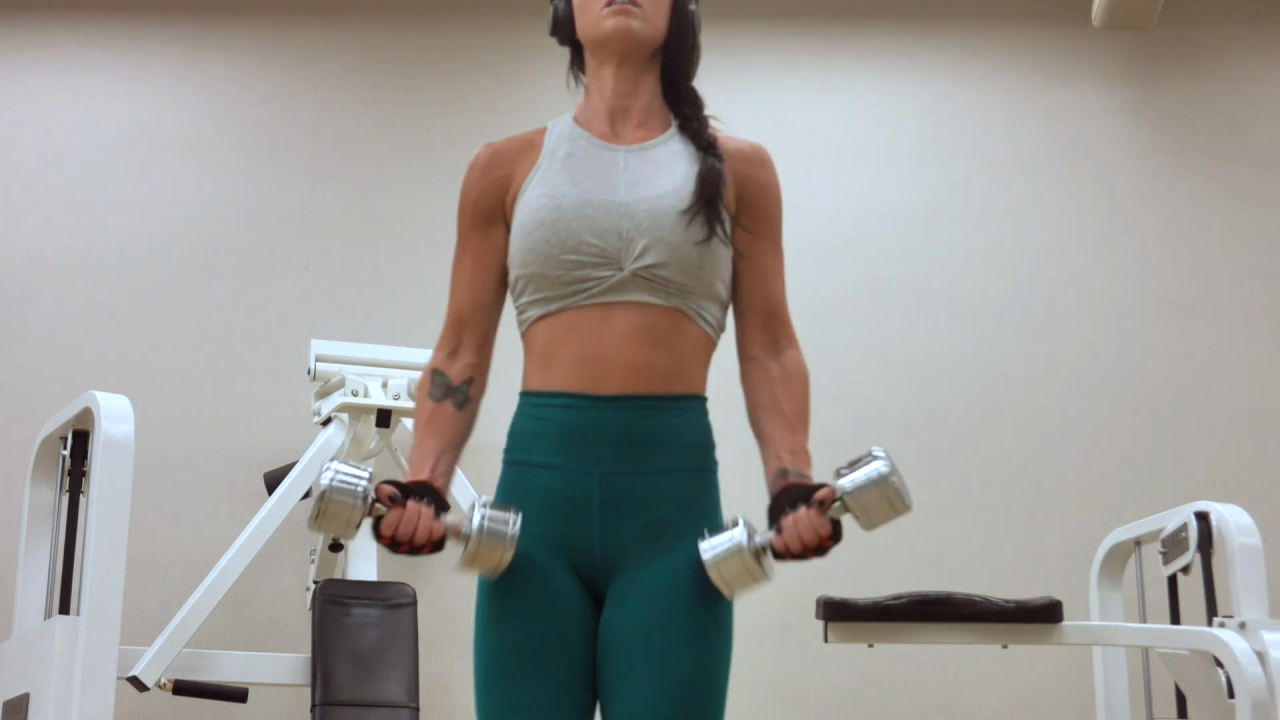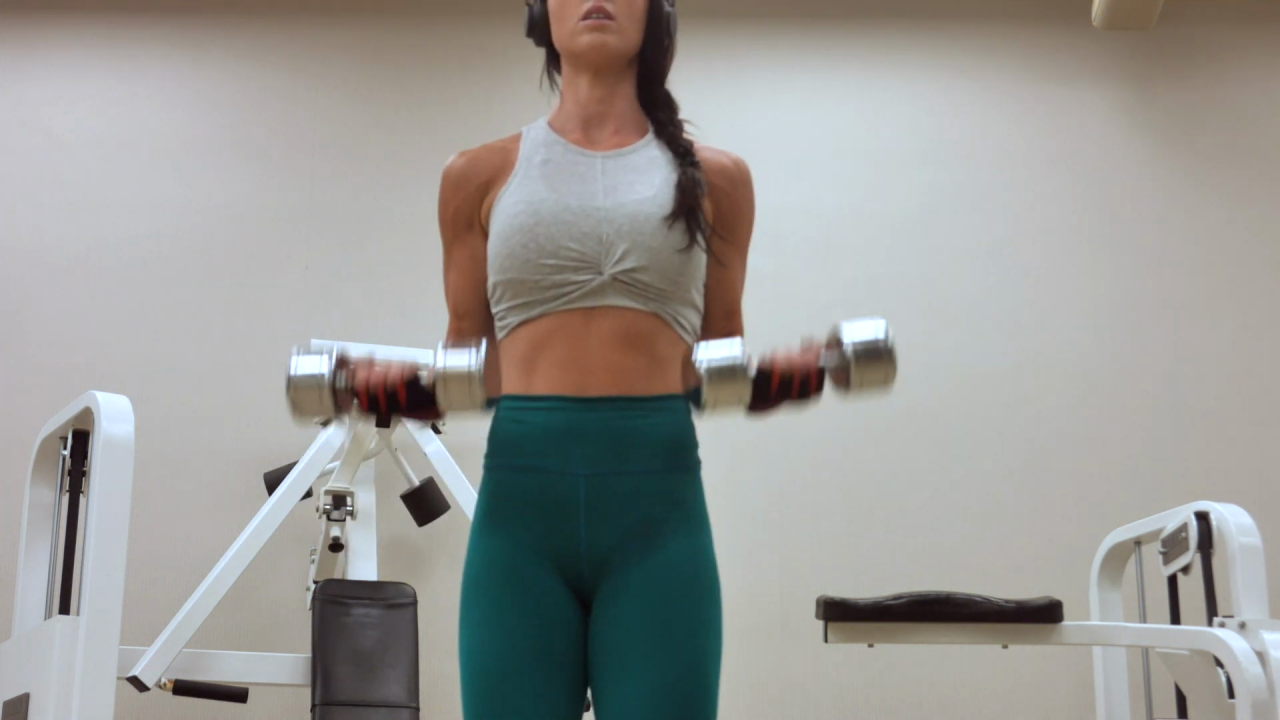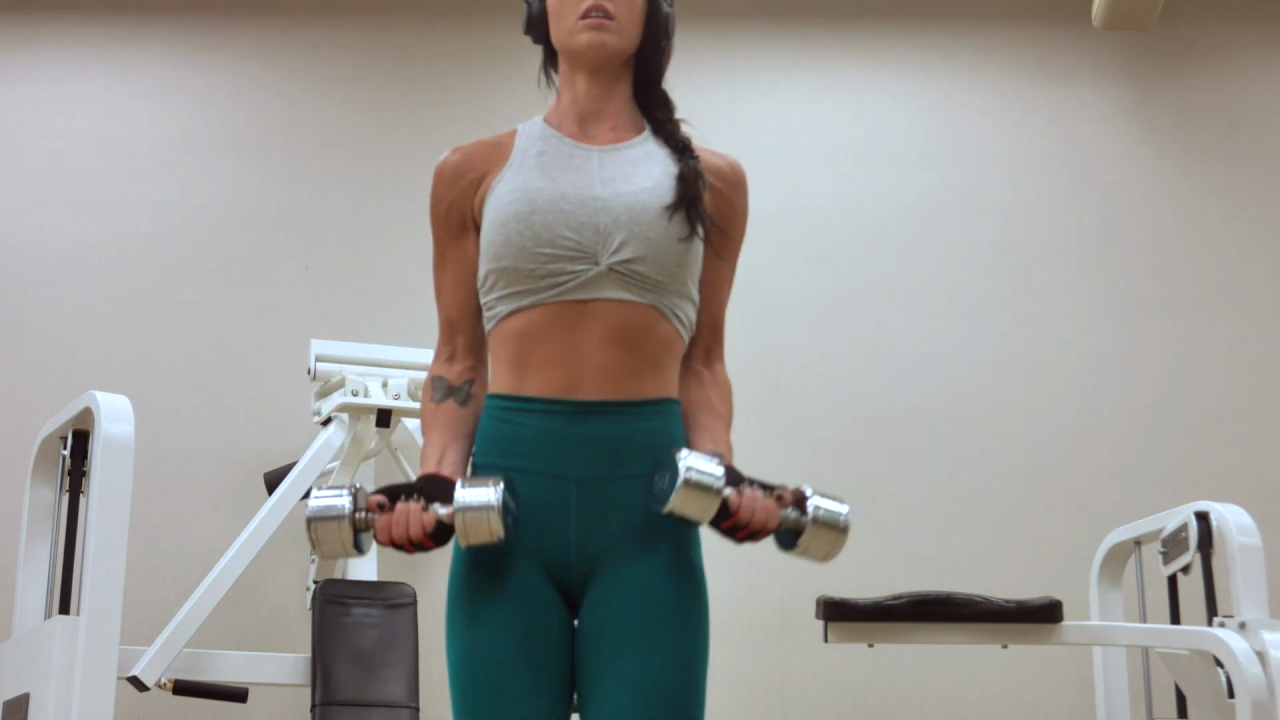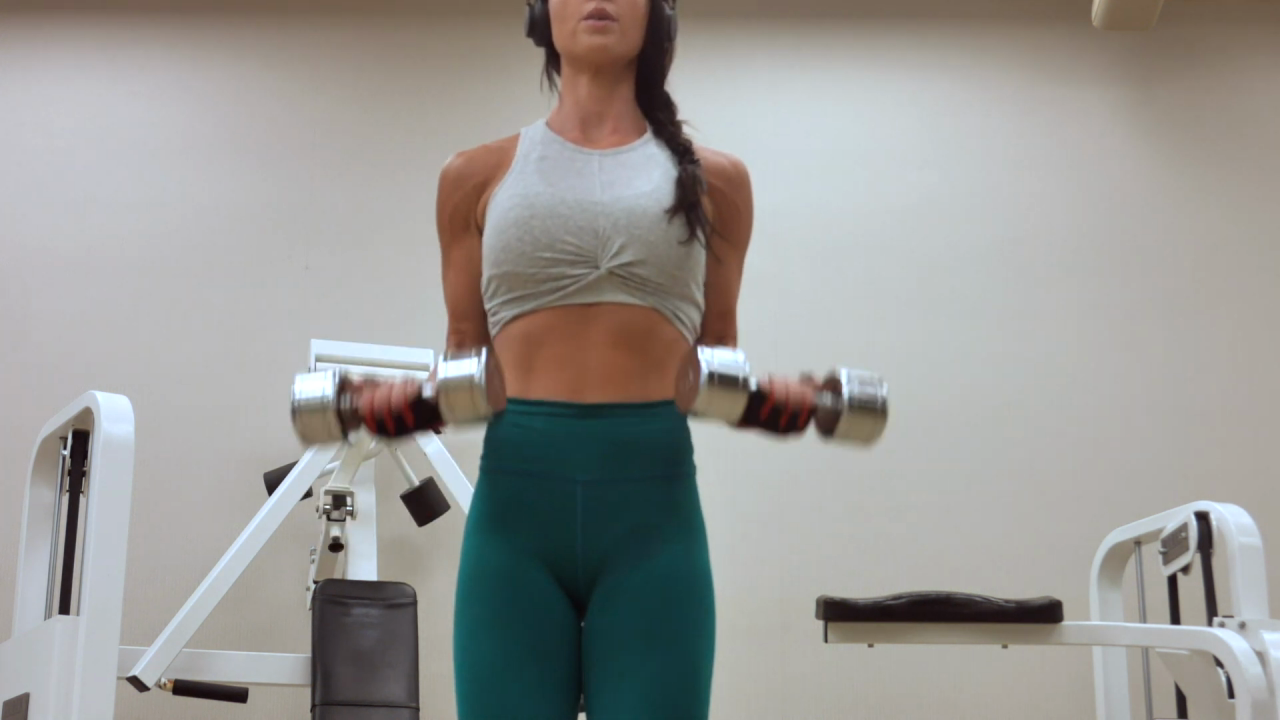
dt=1s
person 1, frame 1
left shoulder: (736, 168)
right shoulder: (504, 169)
left elbow: (769, 349)
right elbow: (462, 352)
left wrist: (789, 484)
right wrist: (425, 484)
left hip: (673, 492)
right hip: (538, 485)
person 1, frame 2
left shoulder: (714, 178)
right shoulder: (480, 175)
right elbow: (472, 355)
left wrist: (763, 381)
right wrist: (420, 385)
left hip: (658, 500)
right hip: (522, 497)
person 1, frame 3
left shoulder: (711, 179)
right shoulder: (472, 172)
left elbow: (701, 361)
right elbow: (459, 357)
right wrist: (435, 481)
left hip: (645, 500)
right hip: (510, 488)
person 1, frame 4
left shoulder: (712, 178)
right shoulder: (477, 176)
right elbow: (470, 354)
left wrist: (753, 399)
right wrist: (422, 399)
left hip: (652, 499)
right hip: (516, 495)
